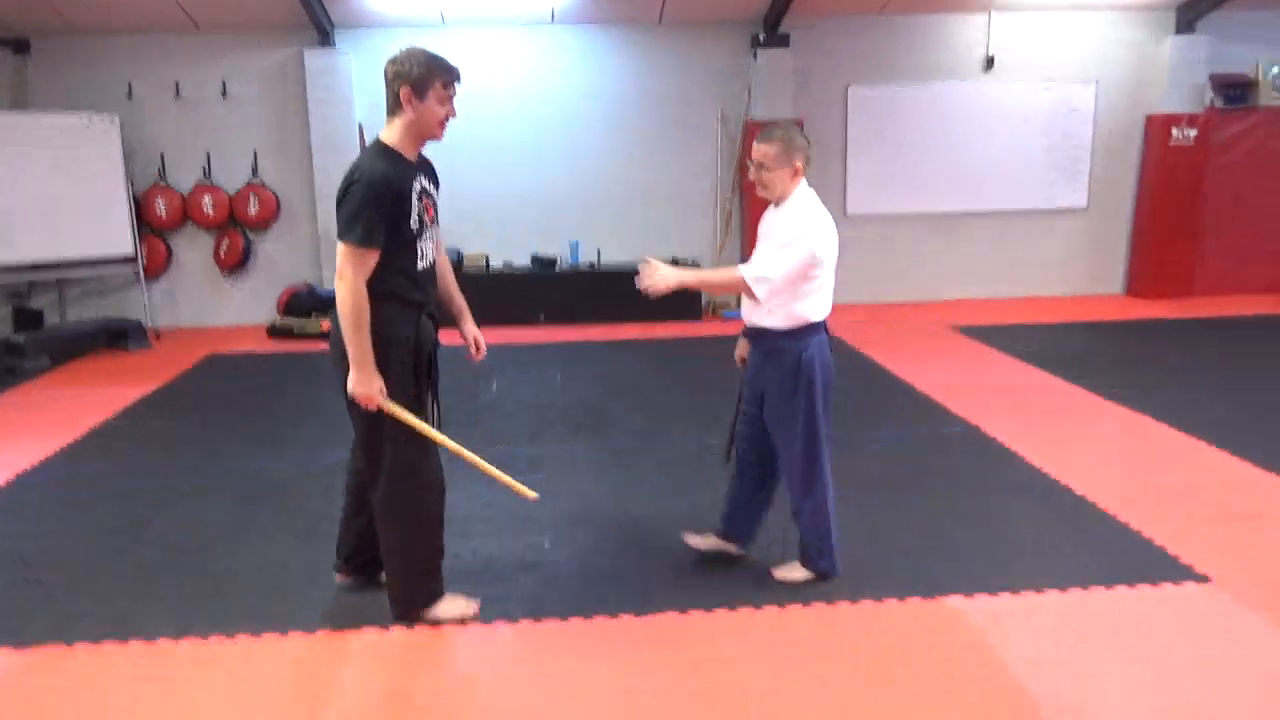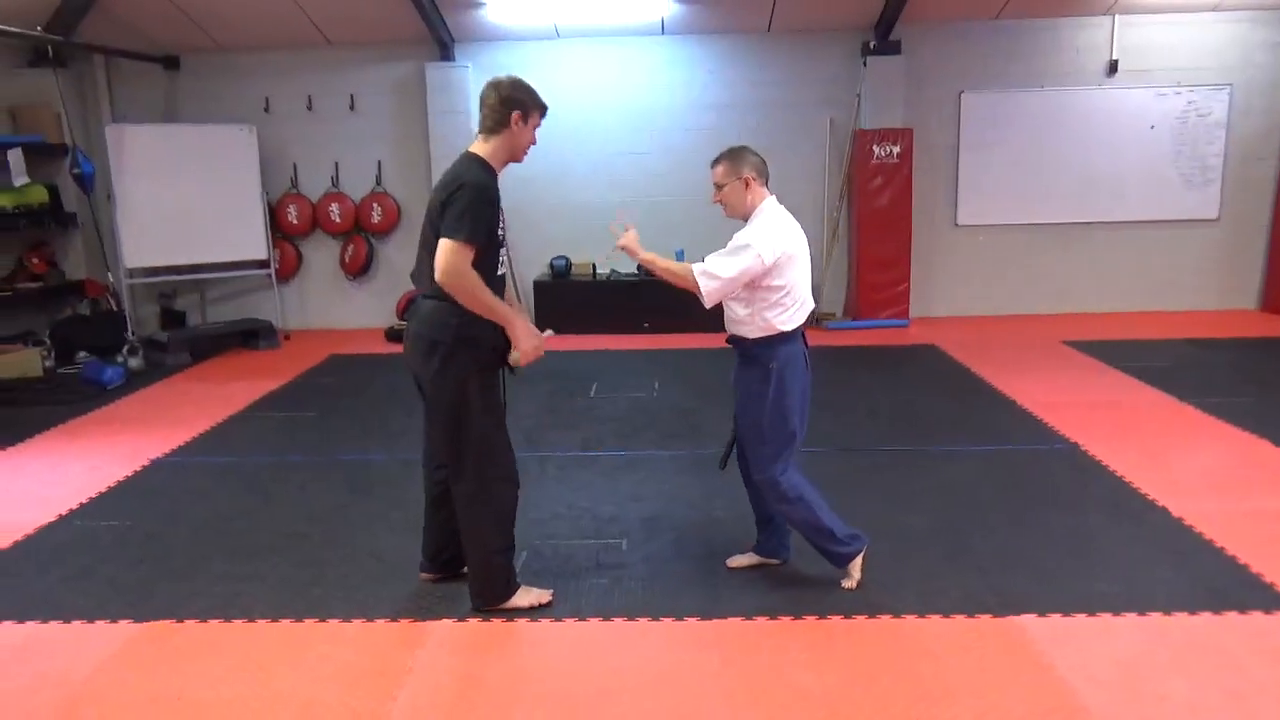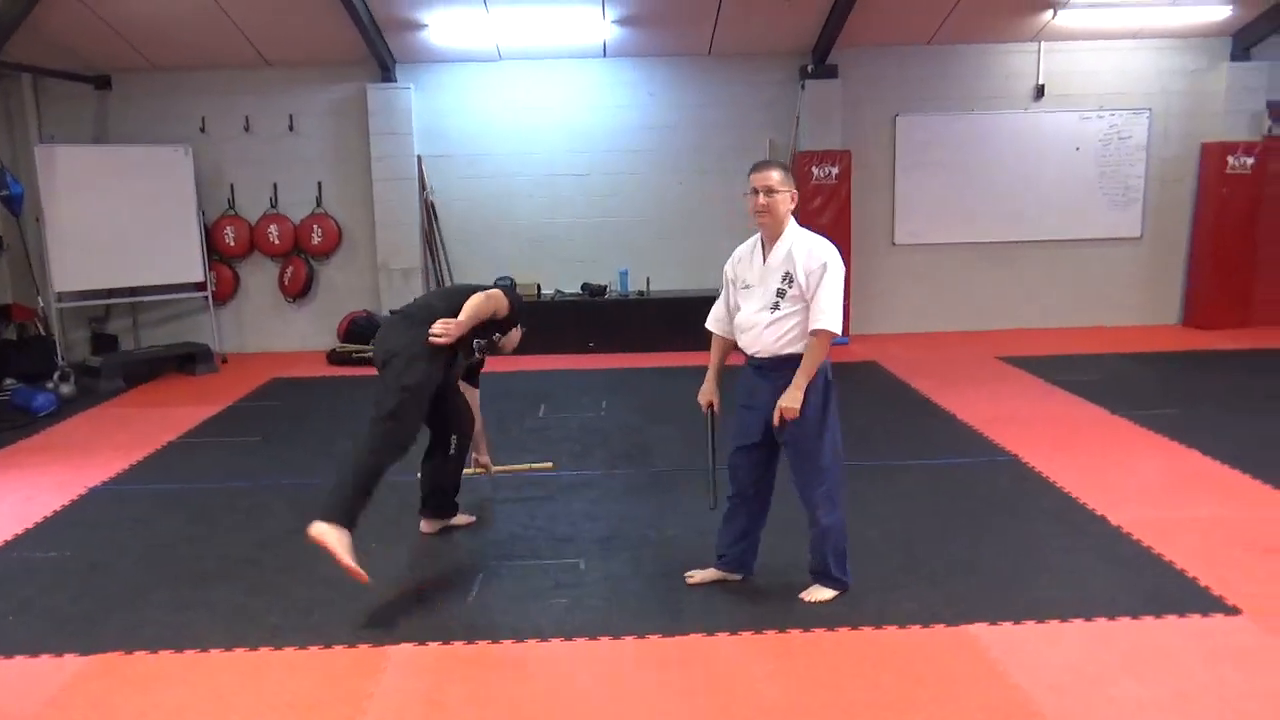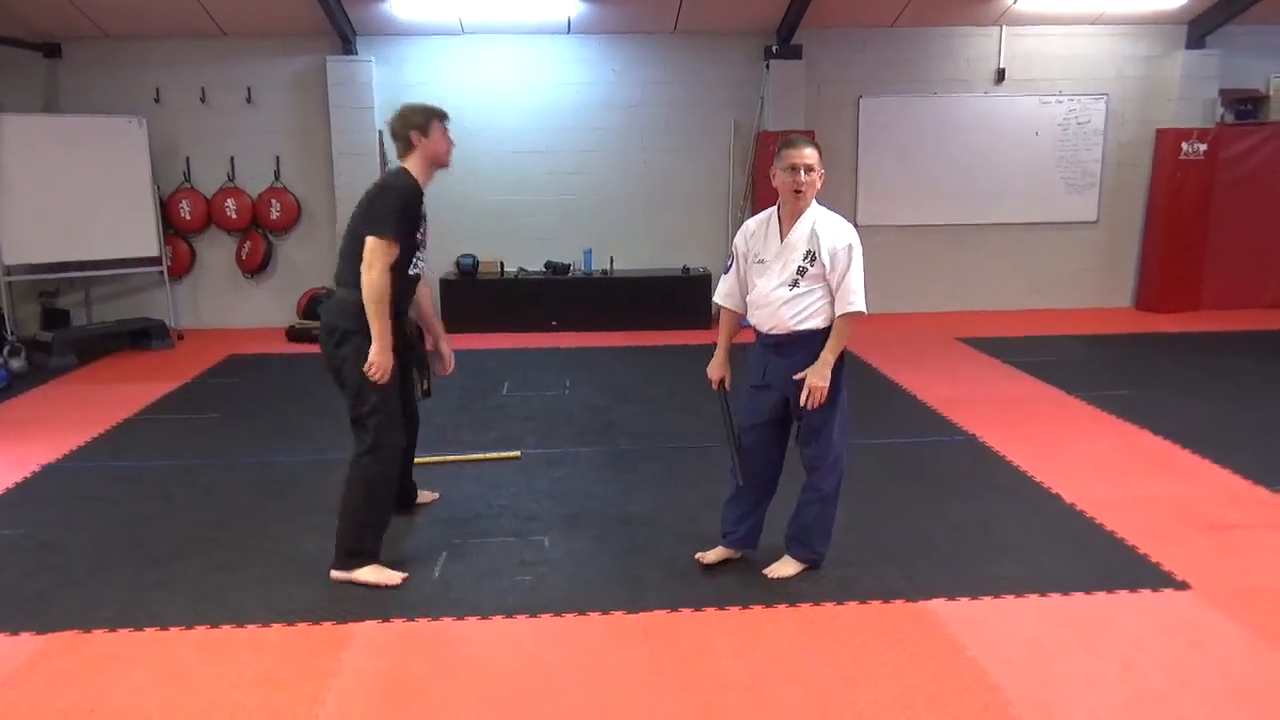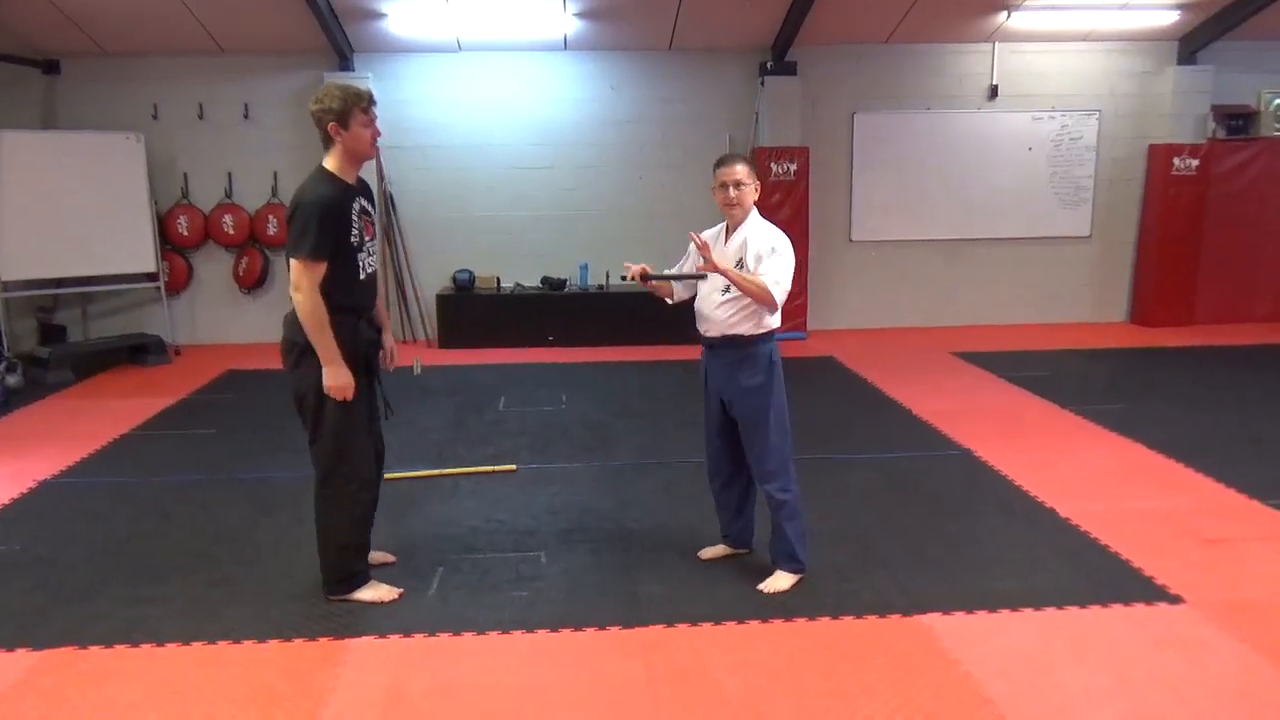
dt=1s
person 1, frame 1
left shoulder: (421, 169)
right shoulder: (373, 178)
right elbow: (350, 279)
left wrist: (463, 318)
right wrist: (361, 368)
left hip: (409, 333)
right hip: (381, 341)
left knee: (379, 455)
right knee: (409, 468)
left ankle: (357, 560)
right ankle: (417, 593)
person 1, frame 2
left shoulder: (476, 178)
right shoulder: (475, 185)
right elbow: (450, 271)
left wrist: (517, 321)
right wrist: (514, 325)
left hip: (447, 338)
right hip: (453, 341)
left knee: (452, 455)
right knee: (487, 465)
left ankle: (442, 559)
right ankle: (495, 586)
person 1, frame 3
left shoulder: (473, 345)
right shoulder: (511, 306)
right elbow: (488, 299)
right wrist: (463, 325)
right hip: (411, 342)
left knee: (459, 424)
right knee: (393, 428)
left ankle: (437, 511)
right ankle: (334, 524)
person 1, frame 4
left shoulder: (408, 196)
right shoulder: (398, 191)
left elbow: (412, 282)
right elbow: (373, 268)
left wrist: (438, 338)
right wrist: (381, 343)
left hip: (381, 329)
right hip: (358, 328)
left knee: (402, 416)
right knee: (380, 435)
left ankle: (398, 494)
right ankle: (352, 559)
person 1, frame 5
left shoulder: (360, 190)
right shoulder: (318, 199)
right elbow: (303, 288)
left wrist: (383, 329)
right wrist: (331, 363)
left hip: (357, 338)
right hip: (326, 346)
left knee: (367, 453)
right knee: (345, 463)
left ankle: (352, 548)
right ankle: (344, 578)
person 2, frame 1
left shoulder: (806, 223)
right shoulder: (778, 212)
left elbow: (753, 280)
left wrist: (681, 277)
right wrist: (750, 336)
left hip: (797, 354)
right hip: (772, 348)
left knee: (802, 459)
right knee: (752, 446)
left ankle: (818, 557)
right ankle: (734, 534)
person 2, frame 2
left shoulder: (763, 237)
right shoulder: (773, 223)
left elbow: (699, 280)
left wrist: (639, 253)
left hip: (771, 361)
right hip: (766, 355)
left knee: (773, 469)
right knee: (754, 460)
left ankle: (846, 547)
right ankle: (772, 546)
person 2, frame 3
left shoulder: (816, 251)
right shoulder: (741, 257)
left elbow: (824, 329)
right elbow: (724, 324)
left wrist: (798, 389)
right wrist: (711, 380)
left hip: (801, 378)
right hip: (756, 378)
left knee: (819, 482)
right knee: (746, 476)
left ankle: (831, 575)
right ankle: (732, 562)
person 2, frame 4
left shoulder: (836, 233)
right shoulder: (752, 231)
left elbow: (849, 308)
right elbow: (732, 298)
left wrist: (824, 366)
right wrist: (721, 356)
left hip: (814, 355)
right hip: (765, 354)
left knee: (821, 459)
right knee: (752, 451)
left ankle: (804, 549)
right ankle: (735, 539)
person 2, frame 5
left shoulder: (770, 239)
right shoulder: (706, 241)
left elbow: (770, 298)
right elbow: (675, 289)
left wrist: (721, 269)
right wrist: (648, 279)
left hip: (753, 359)
right hip: (715, 358)
left knee: (770, 461)
right knee: (722, 458)
left ankle: (789, 561)
right ankle: (736, 537)
